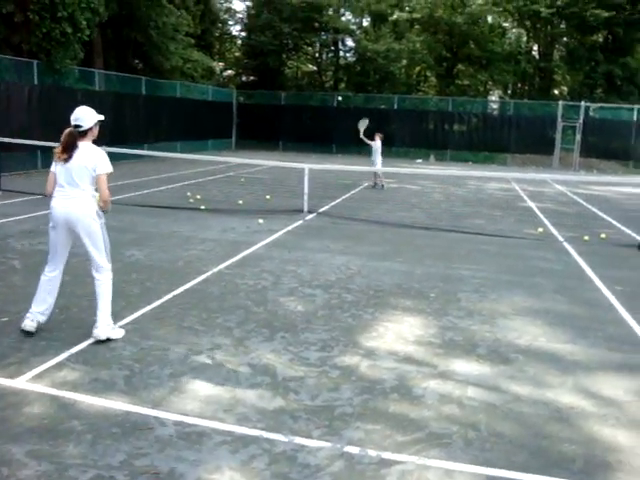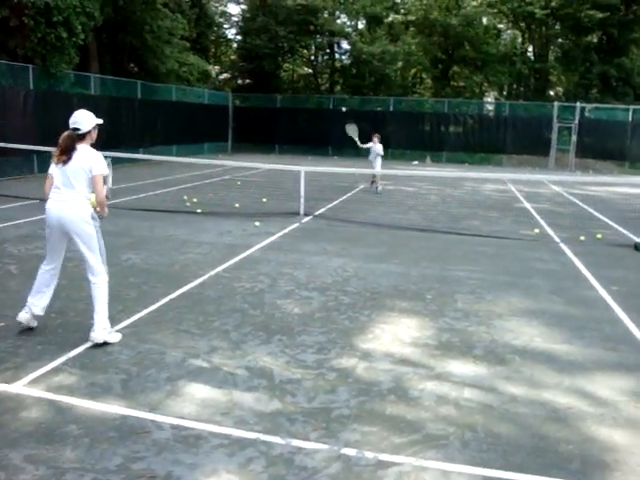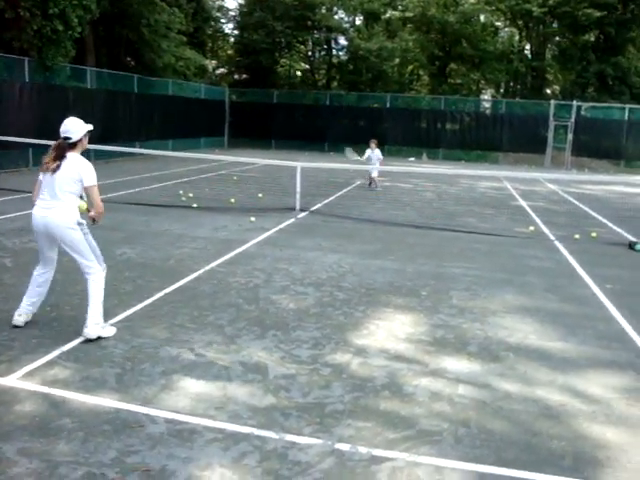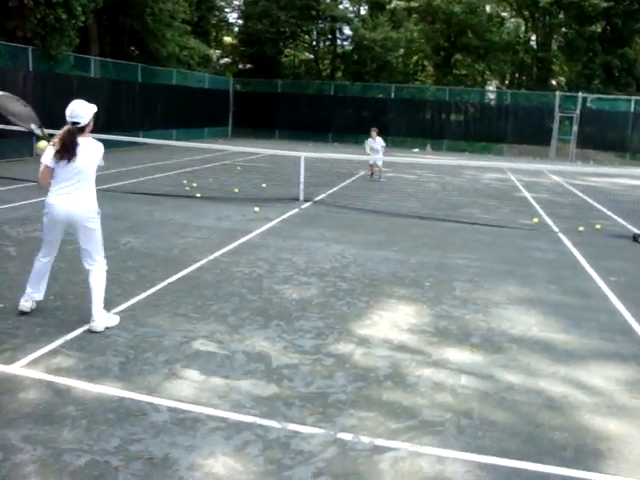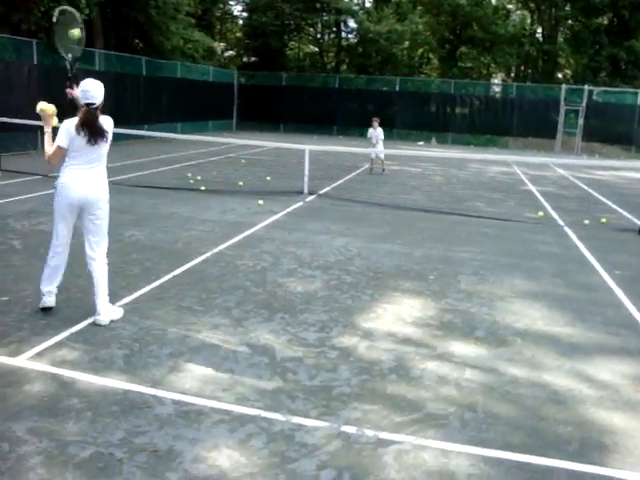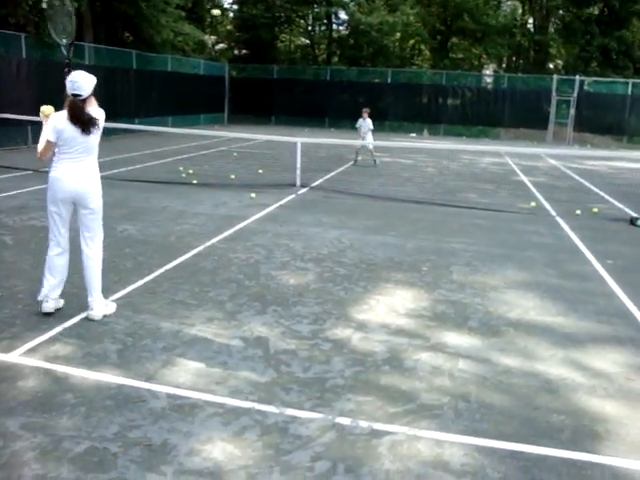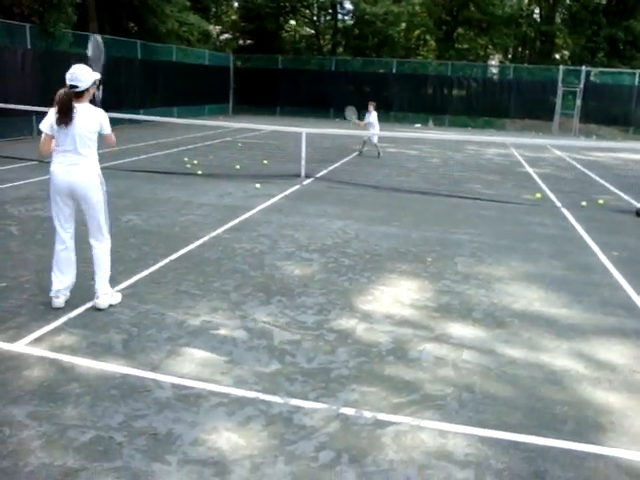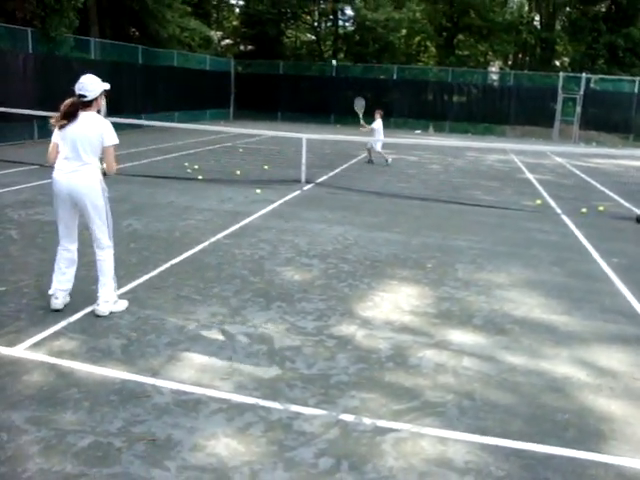
dt=0.2s
person 1, frame 1
left shoulder: (61, 153)
right shoulder: (97, 154)
left elbow: (49, 189)
right elbow: (104, 196)
right wrist: (105, 206)
left hip: (59, 210)
right hip: (85, 212)
left knee: (54, 265)
right knee: (102, 269)
left ankle: (33, 318)
right ankle: (103, 326)
person 1, frame 2
left shoulder: (60, 156)
right shoulder: (94, 157)
left elbow: (47, 192)
right elbow: (100, 197)
right wrist: (103, 210)
left hip: (53, 211)
right hip: (78, 215)
left knee: (50, 264)
right knee: (97, 272)
left ankle: (30, 311)
right ankle: (100, 329)
person 1, frame 3
left shoulder: (49, 162)
right shoulder: (83, 166)
left elbow: (36, 198)
right elbow: (98, 207)
right wrist: (95, 216)
left hip: (39, 218)
right hip: (64, 221)
left knee: (45, 266)
right knee: (95, 270)
left ankle: (23, 312)
right ankle: (94, 325)
person 1, frame 4
left shoulder: (56, 146)
right shoulder: (96, 147)
left elbow: (43, 182)
left wrist: (45, 155)
left hip: (56, 207)
right hip: (84, 209)
left knee: (45, 254)
right knee: (96, 264)
left ankle: (29, 299)
right ankle: (98, 317)
person 1, frame 5
left shoulder: (70, 126)
right shoulder: (108, 124)
left elbow: (51, 160)
left wrist: (48, 129)
right wrist: (80, 97)
left hip: (69, 188)
right hip: (96, 192)
left knee: (59, 244)
right knee: (96, 252)
left ankle: (48, 294)
right ankle: (103, 310)
person 1, frame 6
left shoulder: (57, 119)
right shoulder: (98, 116)
left elbow: (43, 156)
left wrist: (44, 127)
right wrist: (84, 90)
left hip: (60, 183)
right hip: (88, 186)
left knee: (58, 244)
right knee: (91, 246)
left ankle: (49, 298)
right ankle: (96, 305)
person 1, frame 7
left shoulder: (55, 113)
right shoulder: (97, 115)
left elbow: (44, 151)
right elbow: (112, 142)
left hip: (60, 177)
right hip: (87, 178)
left knee: (63, 238)
right knee: (100, 238)
left ankle: (59, 293)
right ankle: (103, 294)
person 1, frame 8
left shoulder: (63, 123)
right shoulder: (103, 125)
left elbow: (51, 159)
right elbow: (111, 168)
right wrist: (101, 167)
left hip: (62, 182)
right hip: (89, 185)
left knee: (67, 242)
right knee: (102, 244)
left ankle: (59, 294)
right ankle: (106, 300)
